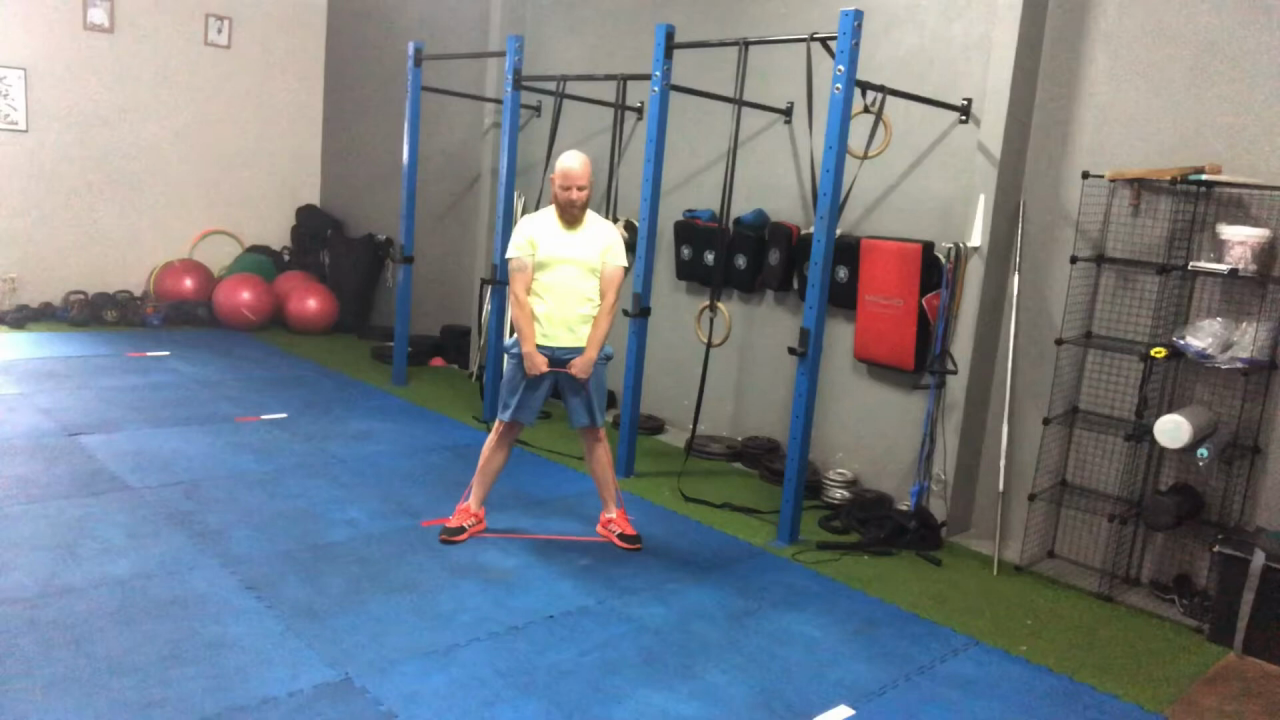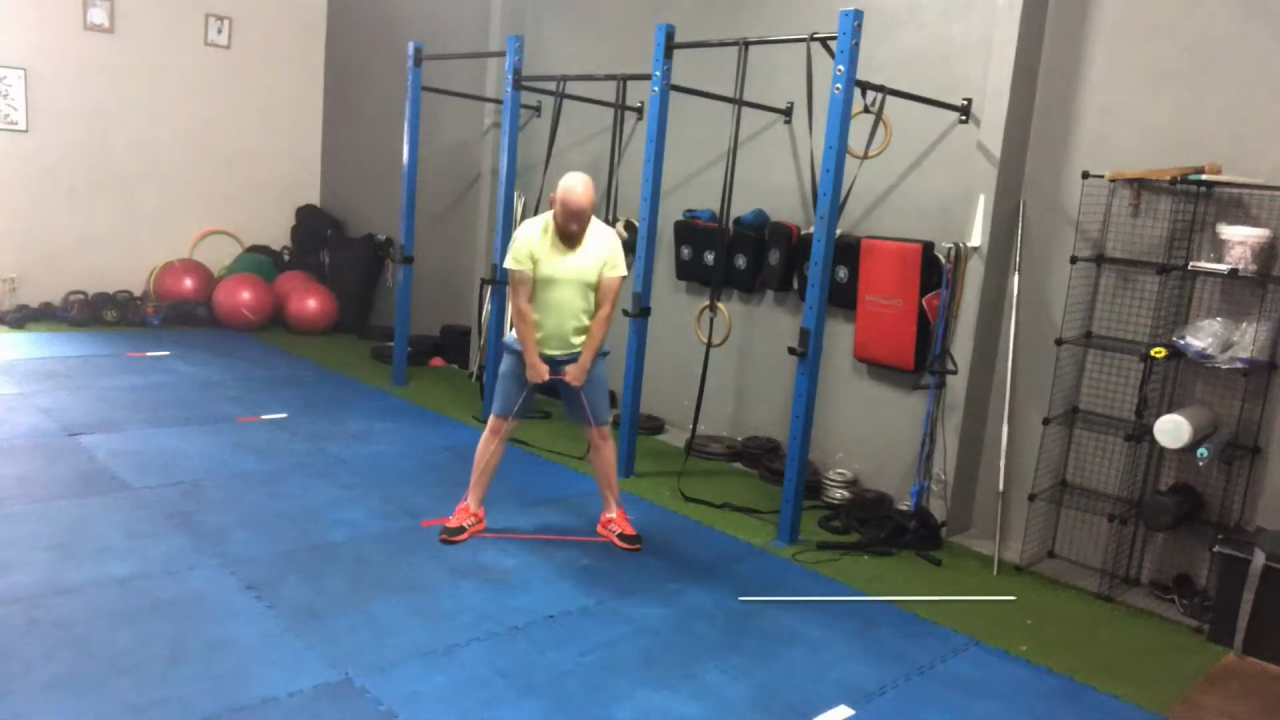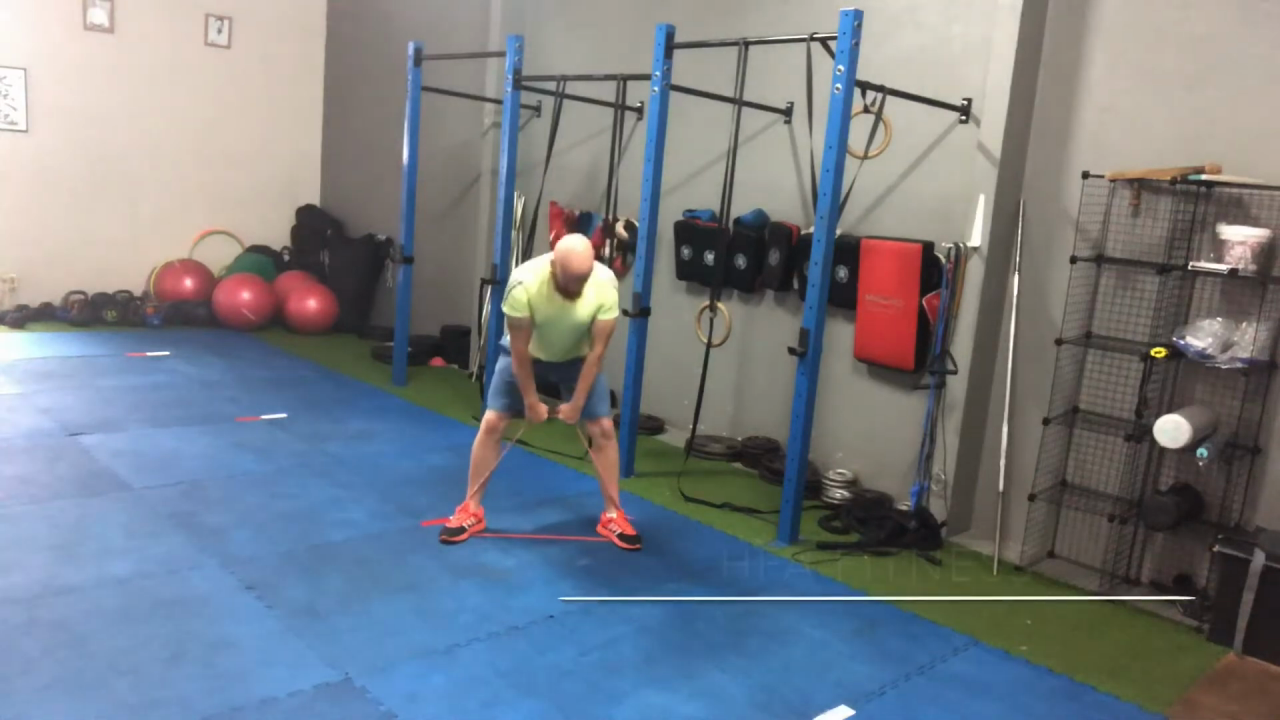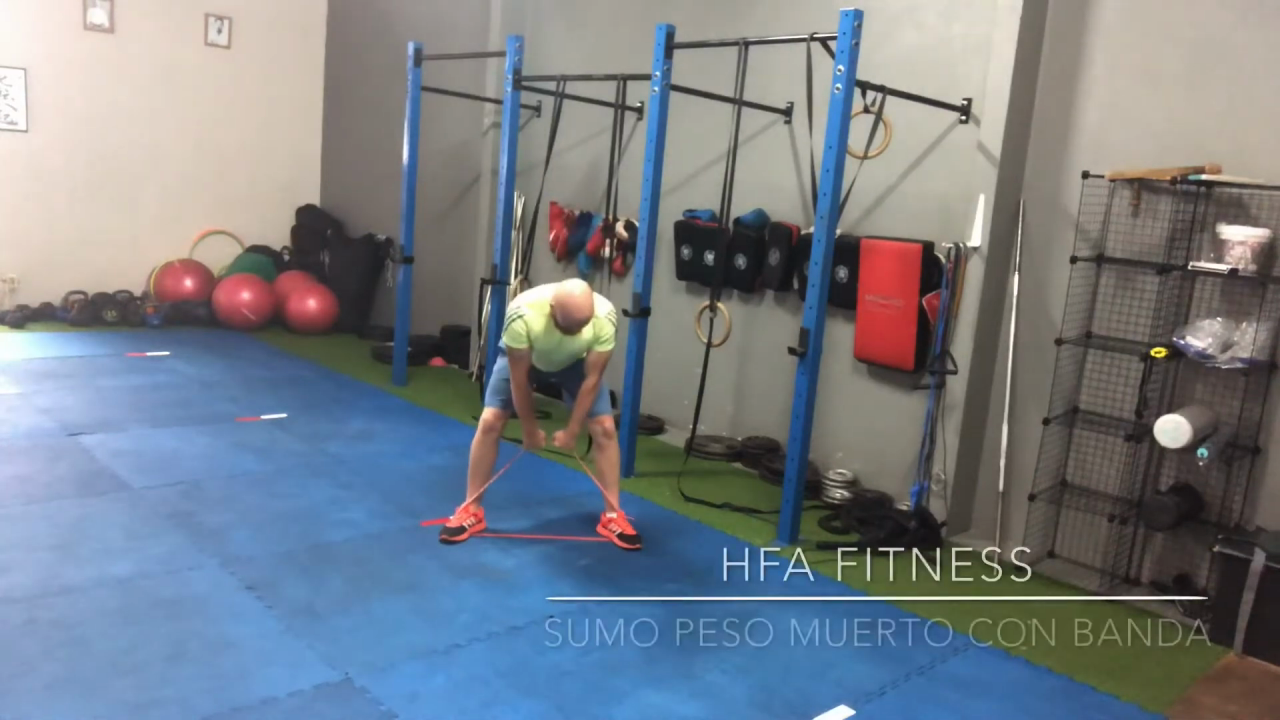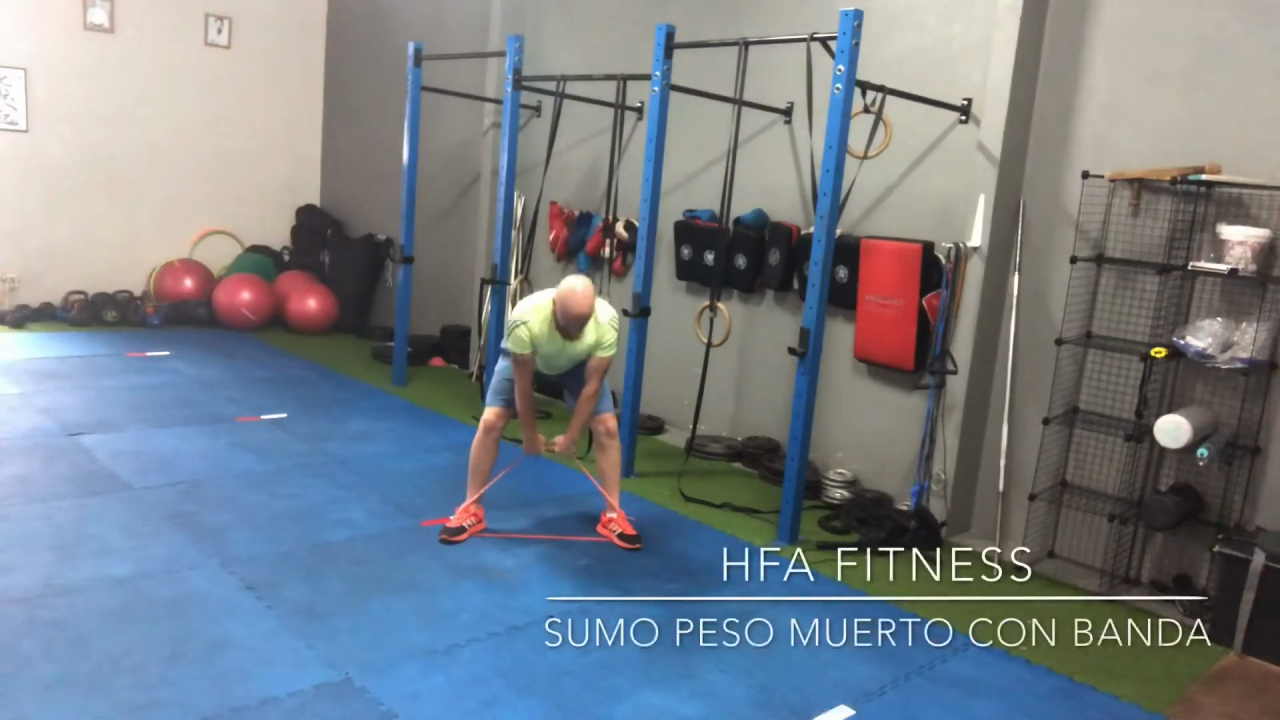
dt=0.7s
person 1, frame 1
left shoulder: (607, 233)
right shoulder: (530, 226)
left elbow: (608, 300)
right elbow: (518, 294)
left wrist: (590, 355)
right wrist: (530, 350)
left hip: (584, 352)
right hip: (534, 348)
left knee: (593, 432)
right knee: (506, 427)
left ankle: (612, 516)
right ankle: (472, 510)
person 1, frame 2
left shoulder: (608, 241)
right shoulder: (528, 235)
left elbow: (605, 310)
right elbow: (520, 304)
left wrist: (583, 363)
right wrist: (532, 360)
left hip: (581, 352)
right hip: (528, 347)
left knee: (599, 431)
right knee: (498, 425)
left ankle: (612, 515)
right ankle: (471, 509)
person 1, frame 3
left shoulder: (606, 284)
right shoulder: (524, 281)
left elbow: (597, 349)
right elbow: (519, 347)
left wrist: (577, 402)
right wrist: (530, 400)
left hip: (577, 358)
right hip: (526, 354)
left knee: (603, 428)
right knee: (492, 422)
left ankle: (613, 515)
right ankle: (471, 510)
person 1, frame 4
left shoulder: (605, 316)
right shoulder: (522, 313)
left elbow: (592, 378)
right elbow: (519, 377)
left wrist: (572, 430)
right wrist: (530, 429)
left hip: (576, 362)
right hip: (522, 358)
left knee: (605, 427)
right knee: (489, 422)
left ankle: (612, 516)
right ankle: (471, 510)
person 1, frame 5
left shoulder: (606, 320)
right shoulder: (526, 317)
left elbow: (592, 384)
right elbow: (523, 383)
left wrist: (571, 435)
right wrist: (530, 434)
left hip: (577, 364)
right hip: (523, 359)
left knee: (607, 428)
right knee: (490, 423)
left ankle: (613, 516)
right ankle: (471, 511)
